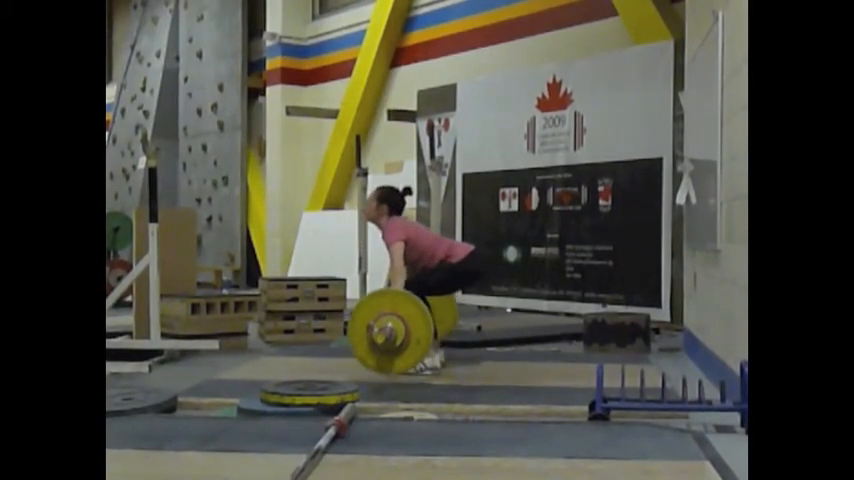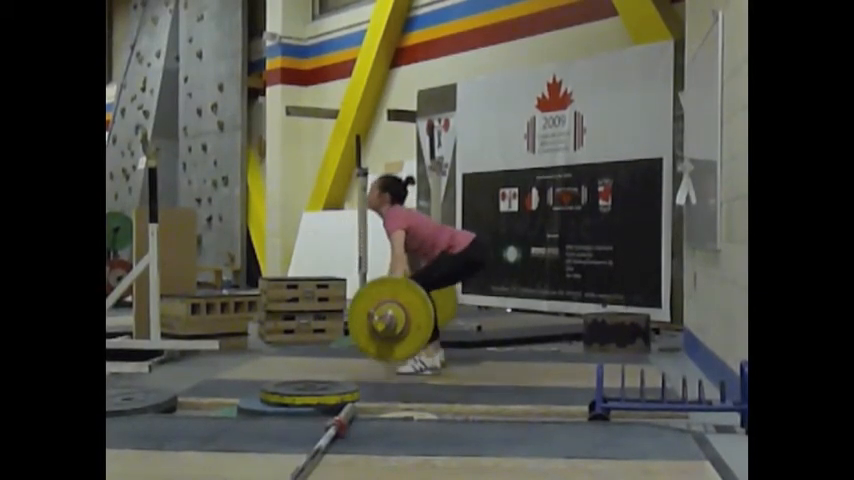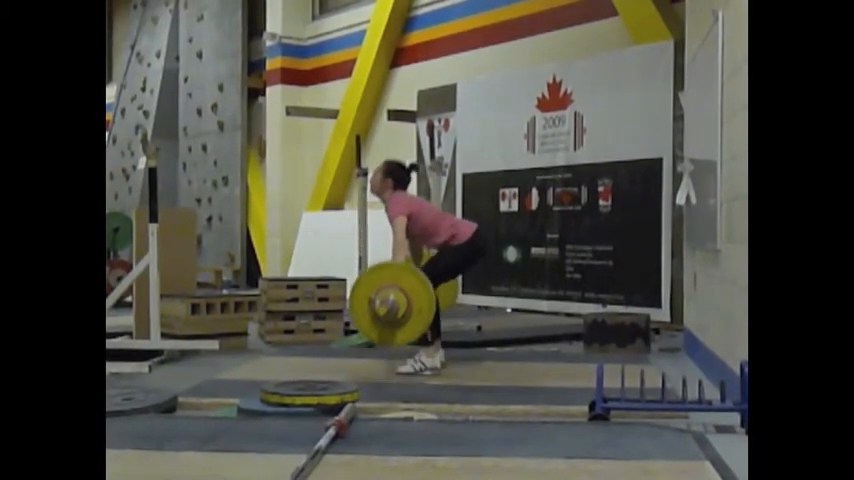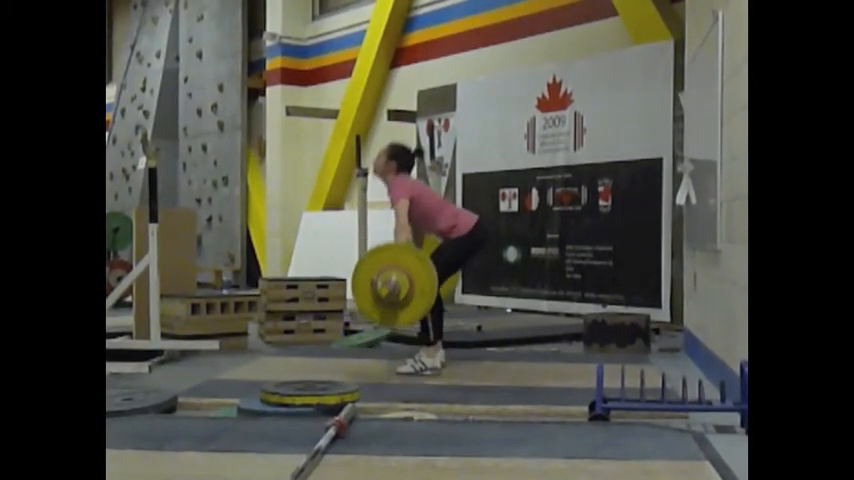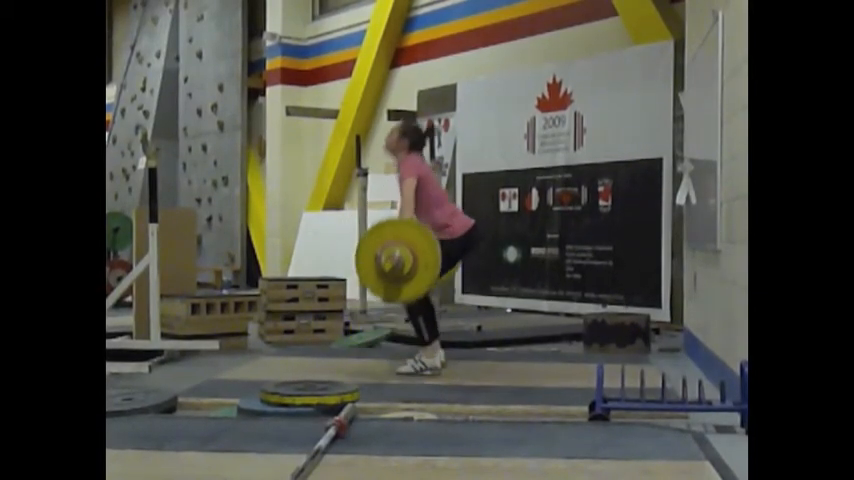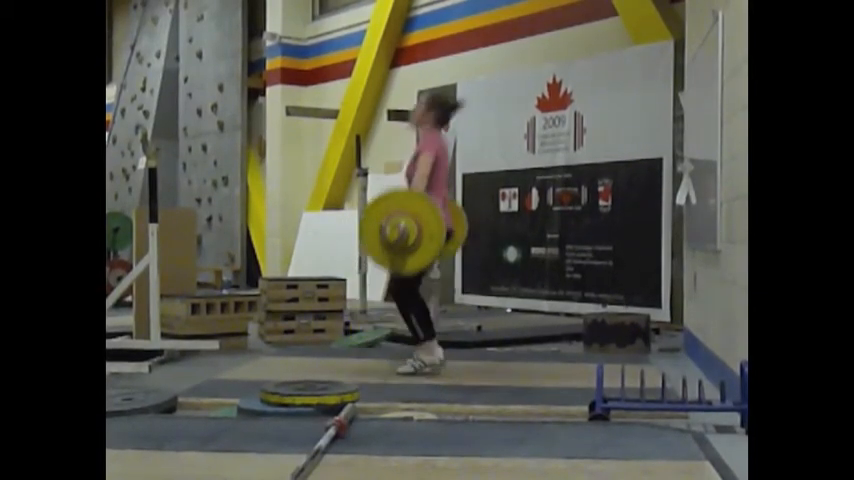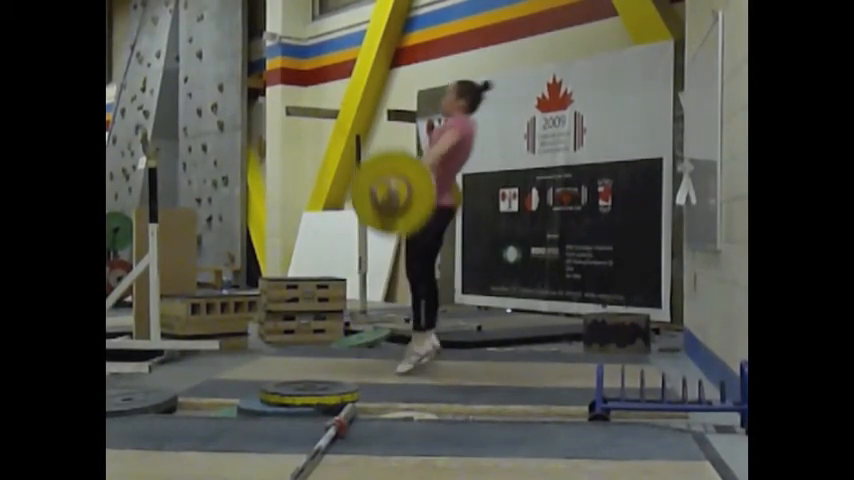
dt=0.1s
person 1, frame 1
left shoulder: (392, 228)
right shoulder: (399, 225)
left elbow: (398, 269)
right elbow: (412, 265)
left hip: (464, 263)
right hip: (466, 260)
left knee: (408, 292)
right knee: (413, 291)
left ankle: (428, 356)
right ankle: (432, 351)
person 1, frame 2
left shoulder: (393, 217)
right shoulder: (401, 214)
left elbow: (399, 260)
right elbow: (415, 255)
left hip: (464, 252)
right hip: (468, 249)
left ankle: (430, 357)
right ankle: (433, 351)
person 1, frame 3
left shoulder: (396, 203)
right shoulder: (403, 200)
left elbow: (400, 244)
right elbow: (415, 241)
left hip: (466, 242)
right hip: (468, 239)
left ankle: (430, 357)
right ankle: (433, 350)
person 1, frame 4
left shoulder: (398, 186)
right shoulder: (407, 184)
left elbow: (402, 228)
right elbow: (418, 223)
left hip: (466, 234)
right hip: (468, 230)
left ankle: (430, 357)
right ankle: (434, 351)
person 1, frame 5
left shoulder: (408, 164)
right shoulder: (415, 163)
left elbow: (407, 206)
left hip: (454, 234)
right hip: (457, 231)
left ankle: (429, 357)
right ankle: (433, 351)
person 1, frame 6
left shoulder: (429, 140)
right shoulder: (433, 140)
left elbow: (420, 178)
left knee: (402, 289)
right knee: (404, 288)
left ankle: (427, 354)
right ankle: (430, 348)
person 1, frame 7
left shoulder: (459, 124)
right shoulder: (459, 125)
left elbow: (438, 150)
left hip: (433, 207)
right hip: (436, 205)
left knee: (418, 271)
right knee: (422, 273)
left ankle: (422, 342)
right ankle: (426, 338)
